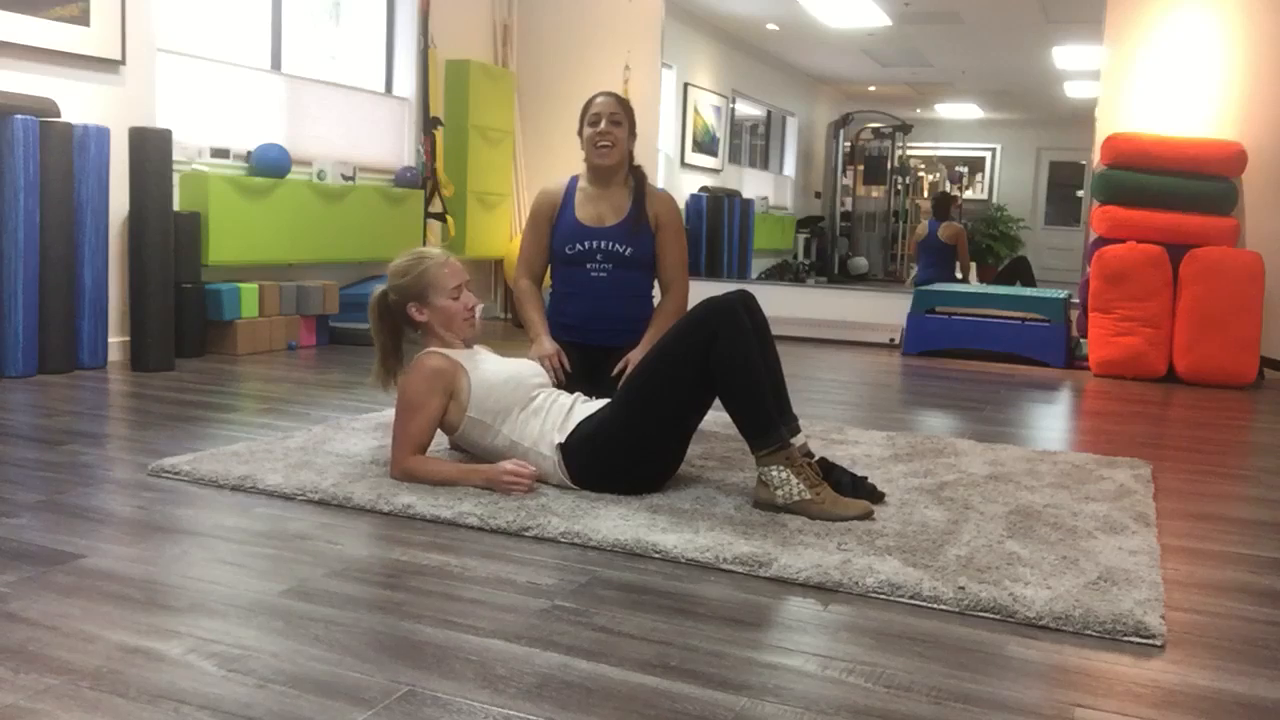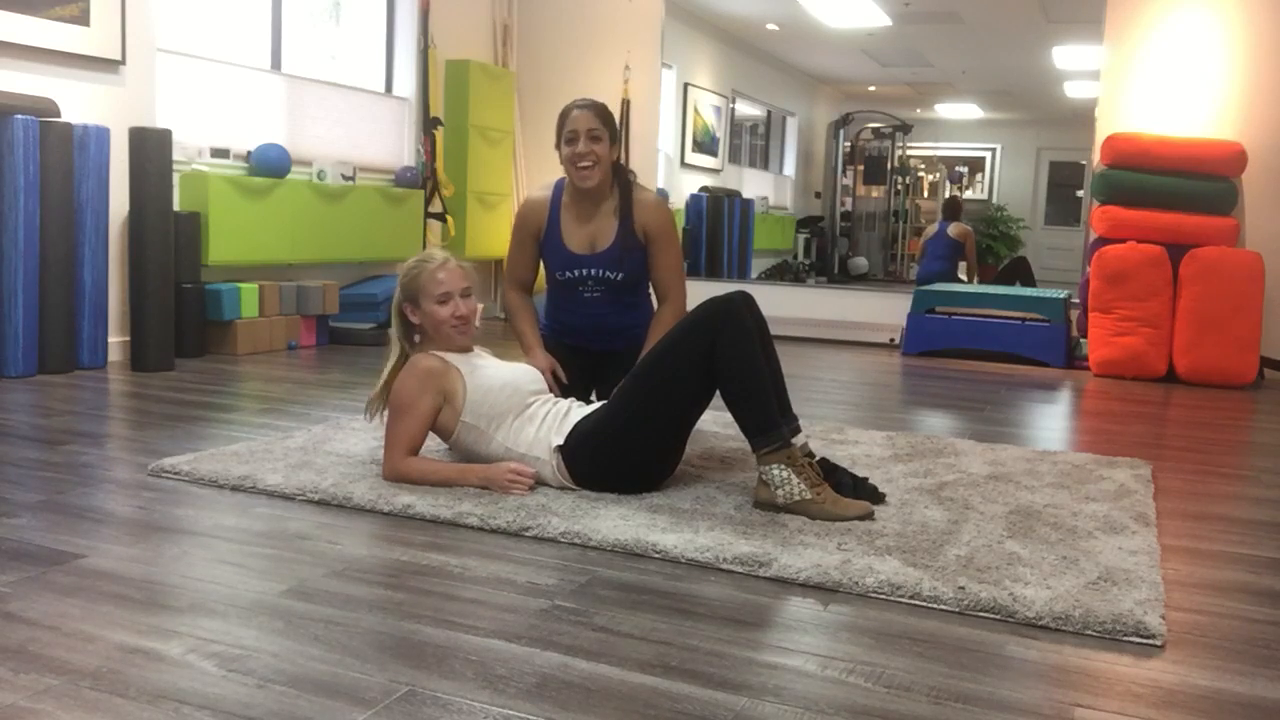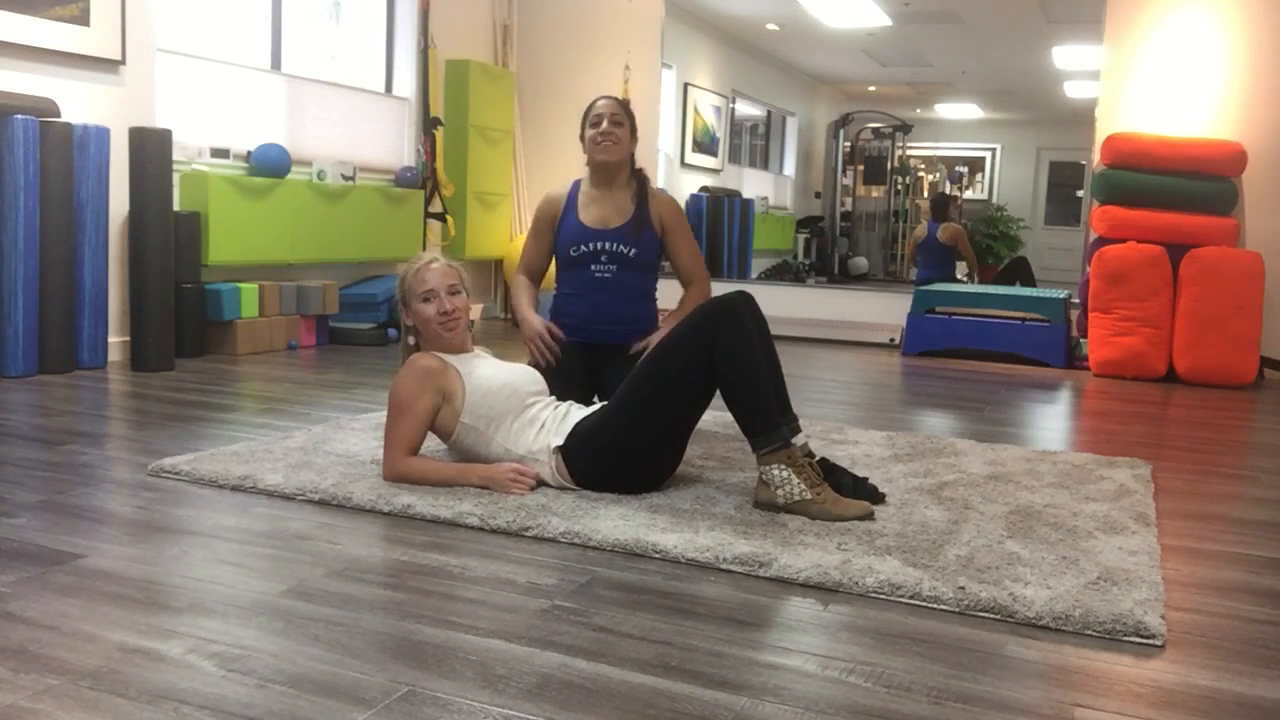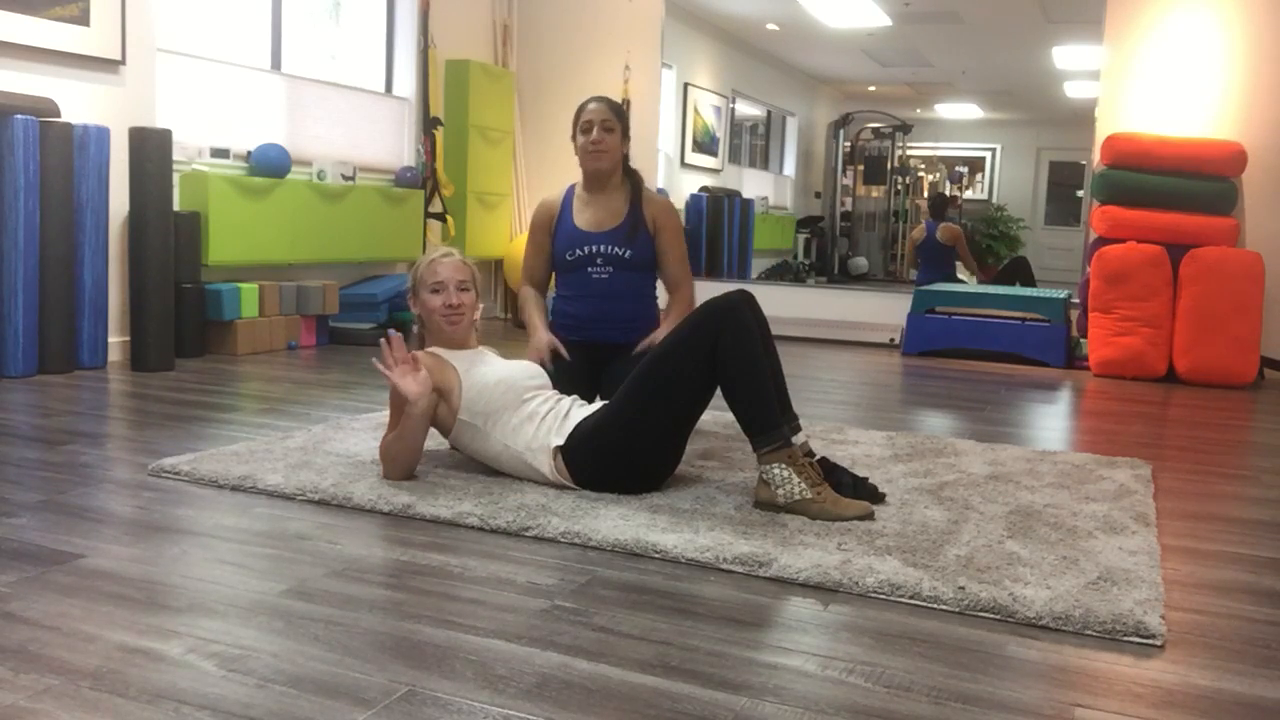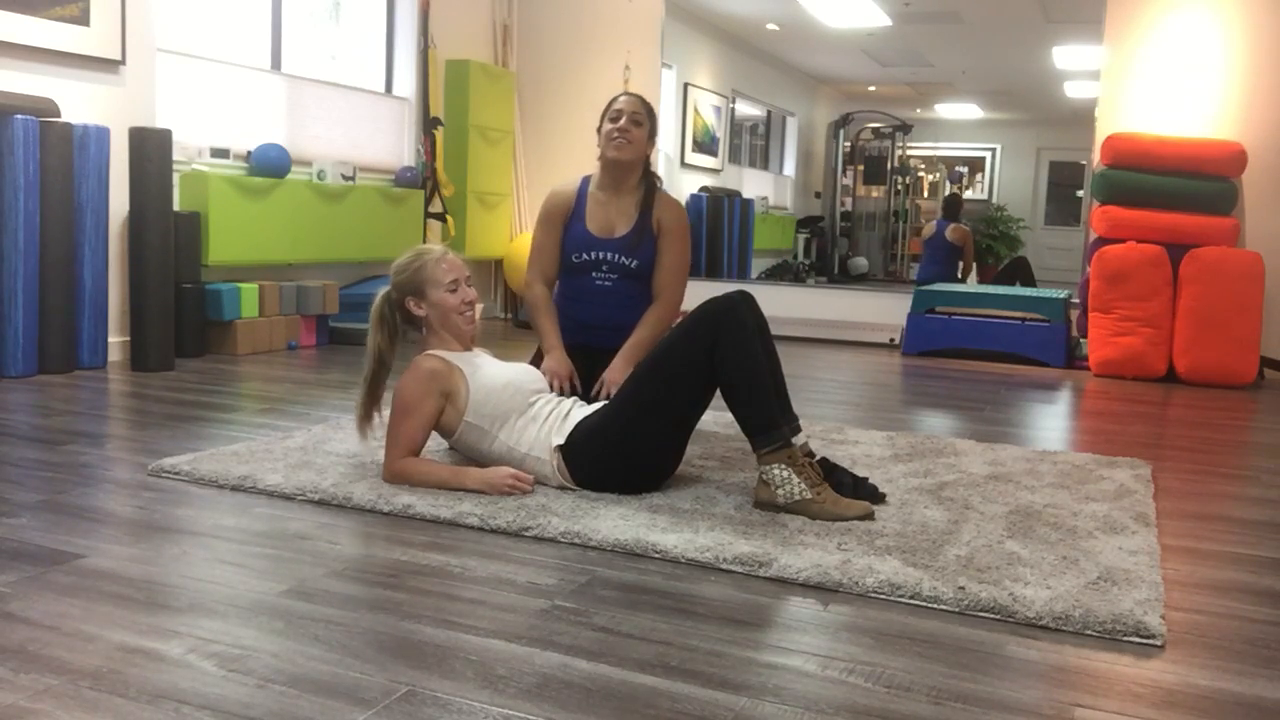
dt=1s
person 1, frame 1
left shoulder: (474, 356)
right shoulder: (431, 370)
right elbow: (404, 464)
right wrist: (487, 475)
left hip: (603, 434)
right hip: (597, 456)
left knee: (738, 306)
right knee: (719, 319)
left ankle: (792, 459)
right ankle: (782, 477)
person 1, frame 2
left shoulder: (474, 358)
right shoulder: (426, 371)
right elbow: (396, 465)
right wrist: (485, 474)
left hip: (599, 437)
right hip: (590, 456)
left knee: (736, 308)
right knee: (722, 318)
left ankle: (792, 459)
right ankle: (783, 477)
person 1, frame 3
left shoulder: (478, 358)
right shoulder: (425, 372)
right elbow: (396, 465)
right wrist: (484, 474)
left hip: (598, 439)
right hip: (590, 458)
left knee: (735, 308)
right knee: (721, 318)
left ankle: (792, 459)
right ankle: (782, 477)
person 1, frame 4
left shoulder: (484, 356)
right shoulder: (427, 368)
right elbow: (395, 467)
right wrist: (414, 405)
left hip: (600, 438)
right hip: (590, 456)
left knee: (736, 307)
right knee: (723, 318)
left ankle: (793, 461)
right ankle: (783, 476)
person 1, frame 5
left shoulder: (475, 358)
right shoulder: (429, 373)
right elbow: (396, 466)
right wrist: (477, 477)
left hip: (599, 437)
right hip: (593, 457)
left knee: (736, 308)
right knee: (722, 319)
left ankle: (791, 461)
right ankle: (783, 477)
person 2, frame 1
left shoulder: (658, 205)
right shoulder: (552, 200)
left elbow: (675, 291)
right elbow: (526, 279)
left wrist: (646, 348)
right wrist: (541, 338)
left hip: (628, 353)
right hip: (564, 348)
person 2, frame 2
left shoulder: (649, 210)
right shoulder: (537, 209)
left elbow: (672, 300)
right elbow: (516, 289)
right wrist: (535, 352)
left hip: (628, 350)
right hip: (561, 347)
person 2, frame 3
left shoulder: (661, 207)
right shoulder: (556, 204)
left elbow: (697, 282)
right elbow: (525, 275)
left wrist: (670, 329)
right wrist: (527, 315)
left hip: (635, 350)
right hip: (567, 345)
person 2, frame 4
left shoulder: (655, 209)
right shoulder: (551, 210)
left elbow: (680, 287)
right elbow: (532, 284)
left wrist: (668, 330)
right wrist: (539, 330)
left hip: (634, 348)
right hip: (569, 345)
person 2, frame 5
left shoulder: (667, 212)
right shoulder: (563, 201)
left elbow: (667, 301)
right elbow: (537, 283)
left wrist: (624, 362)
right wrist: (553, 352)
left hip: (632, 353)
right hip: (568, 348)
